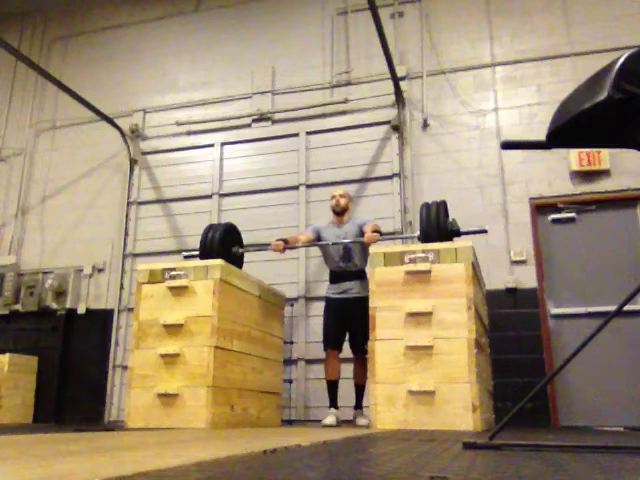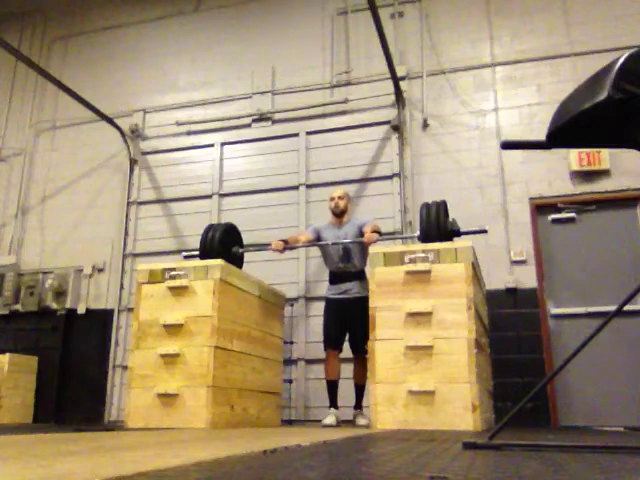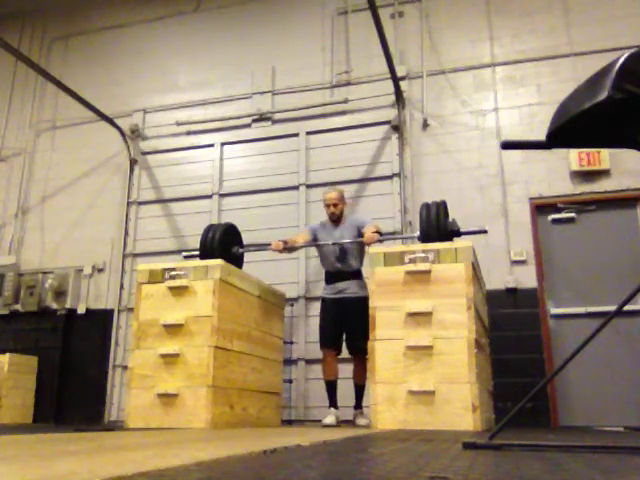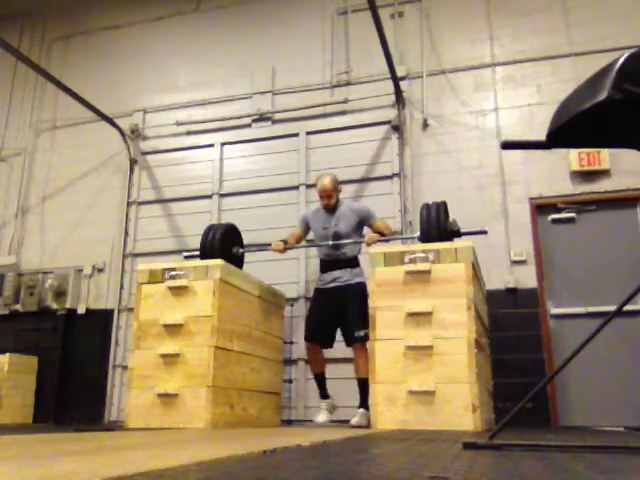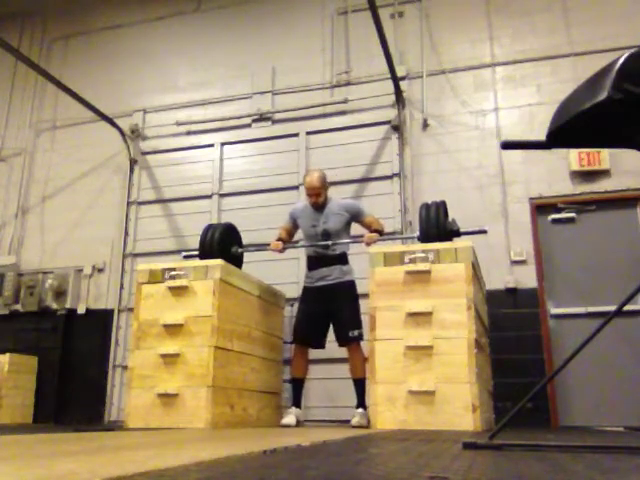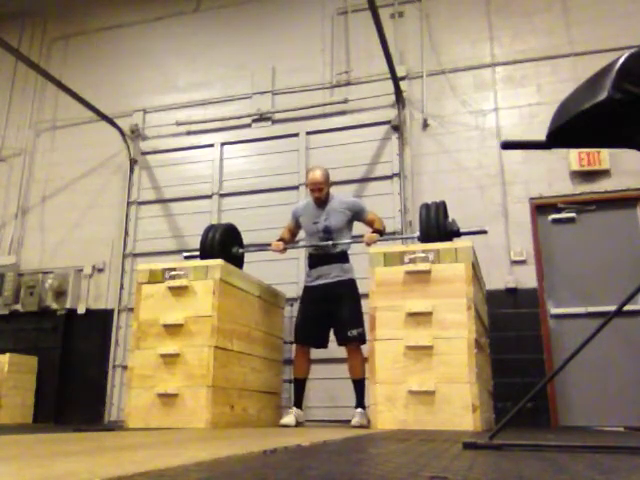
dt=0.7s
person 1, frame 1
left shoulder: (359, 224)
right shoulder: (322, 229)
left elbow: (372, 228)
right elbow: (302, 237)
left wrist: (373, 234)
right wrist: (284, 242)
left hip: (359, 295)
right hip: (334, 296)
left knee: (360, 353)
right knee: (331, 351)
left ankle: (359, 409)
right ankle: (333, 409)
person 1, frame 2
left shoulder: (359, 224)
right shoulder: (320, 229)
left elbow: (372, 228)
right elbow: (302, 238)
left wrist: (373, 234)
right wrist: (284, 242)
left hip: (359, 295)
right hip: (334, 296)
left knee: (360, 353)
right knee: (331, 351)
left ankle: (358, 409)
right ankle: (333, 409)
person 1, frame 3
left shoulder: (356, 223)
right shoulder: (318, 228)
left elbow: (372, 230)
right elbow: (299, 240)
left wrist: (373, 234)
right wrist: (284, 244)
left hip: (356, 295)
right hip: (331, 296)
left knee: (360, 354)
right knee: (329, 350)
left ankle: (358, 409)
right ankle: (333, 408)
person 1, frame 4
left shoulder: (357, 210)
right shoulder: (310, 216)
left elbow: (387, 229)
right elbow: (295, 238)
left wrist: (376, 235)
right wrist: (282, 244)
left hip: (352, 284)
right hip: (324, 286)
left knee: (358, 343)
right knee: (312, 342)
left ankle: (363, 408)
right ankle: (325, 399)
person 1, frame 5
left shoulder: (346, 207)
right shoulder: (297, 211)
left elbow: (375, 224)
right elbow: (287, 231)
left wrist: (374, 234)
right wrist: (279, 241)
left hip: (341, 283)
right hip: (312, 286)
left knee: (352, 343)
right knee: (300, 344)
left ankle: (361, 407)
right ankle: (295, 407)
person 1, frame 6
left shoulder: (349, 205)
right shoulder: (300, 210)
left elbow: (377, 222)
right elbow: (290, 232)
left wrist: (375, 233)
right wrist: (281, 242)
left hip: (342, 281)
right hip: (313, 284)
left knee: (352, 344)
right knee: (301, 345)
left ankle: (360, 408)
right ankle: (297, 408)
